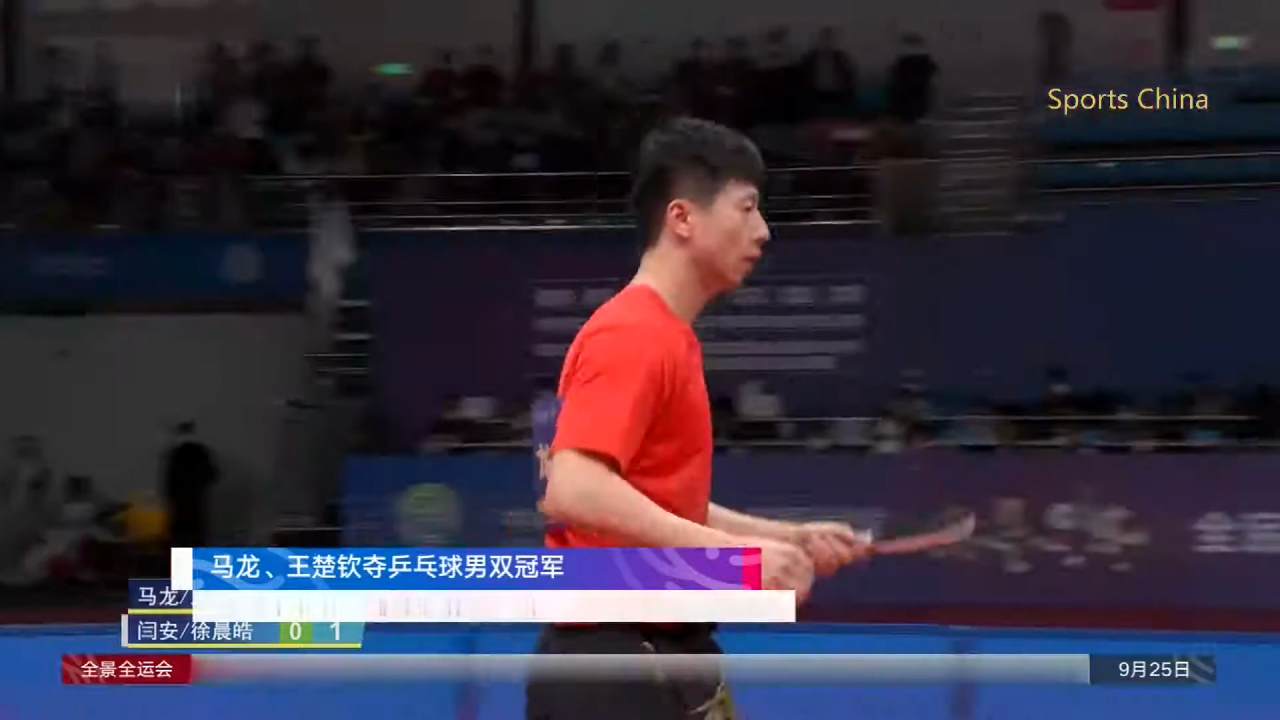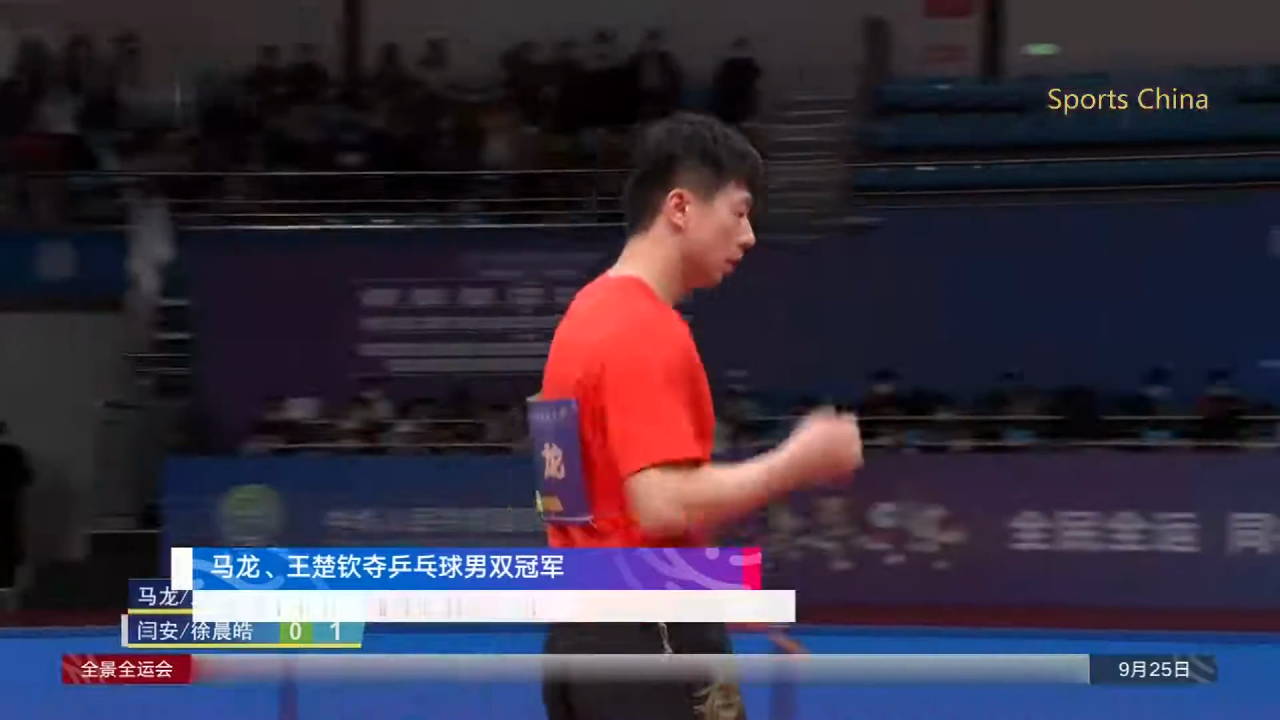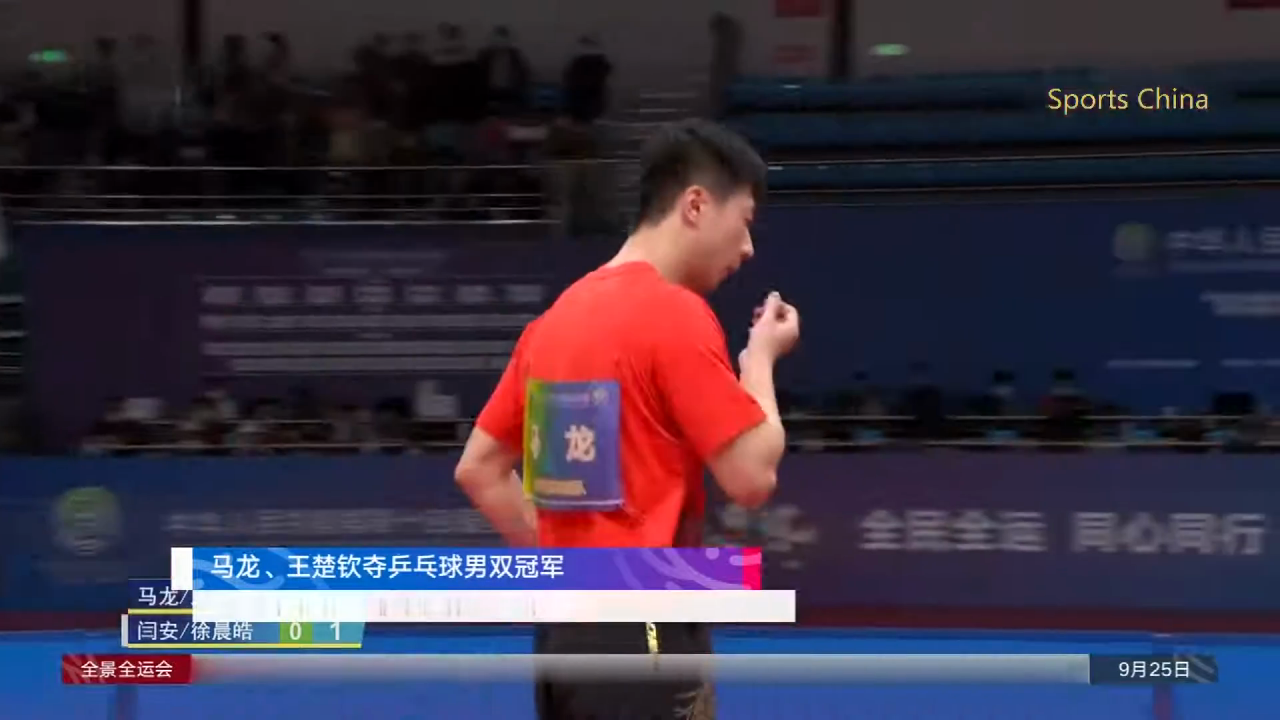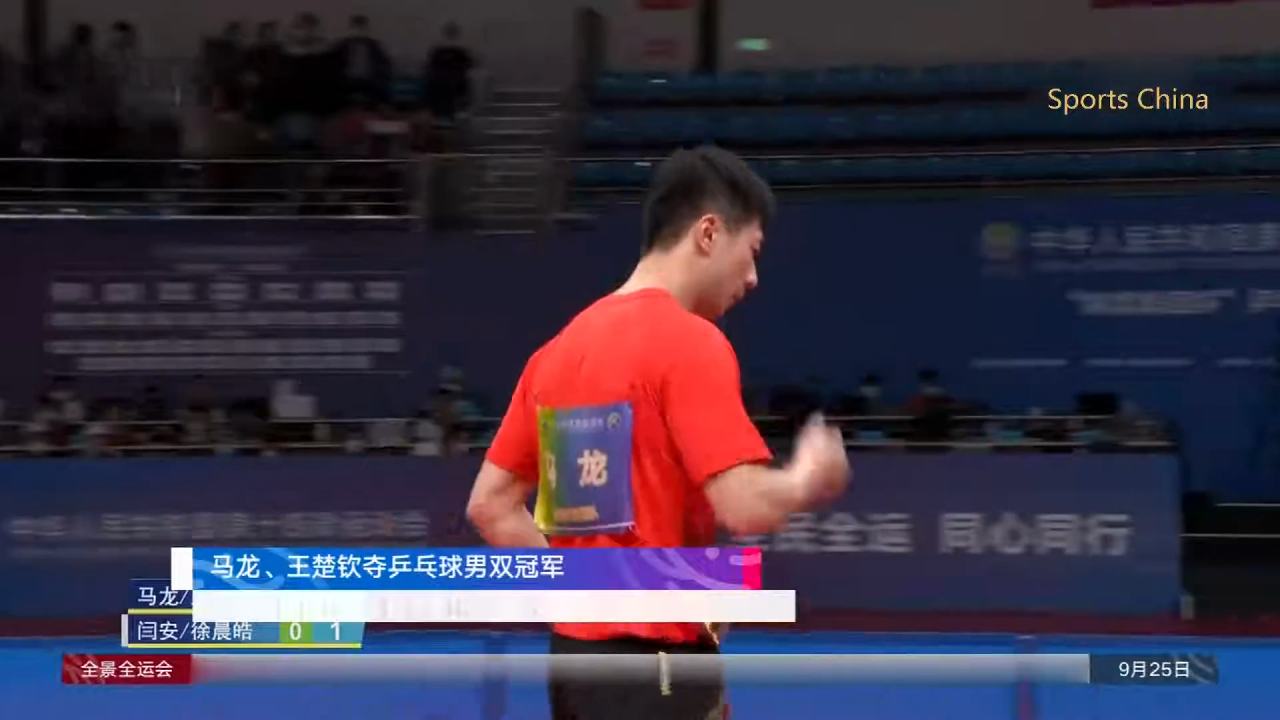
dt=0.2s
person 1, frame 1
left shoulder: (658, 338)
right shoulder: (635, 336)
right elbow: (574, 492)
left wrist: (788, 536)
right wrist: (732, 552)
left hip: (590, 655)
right hip: (641, 660)
person 1, frame 2
left shoulder: (594, 316)
right shoulder: (650, 333)
right elbow: (664, 505)
right wrist: (796, 461)
left hip: (583, 642)
right hip: (654, 646)
person 1, frame 3
left shoulder: (556, 318)
right shoulder: (676, 317)
left elbow: (478, 469)
right elbow: (752, 478)
right wrist: (762, 359)
left hip: (565, 629)
right hip: (642, 640)
person 1, frame 4
left shoulder: (558, 351)
right shoulder: (693, 344)
left elbow: (489, 504)
right elbow: (744, 510)
right wrist: (805, 475)
left hip: (581, 659)
right hip: (654, 663)
